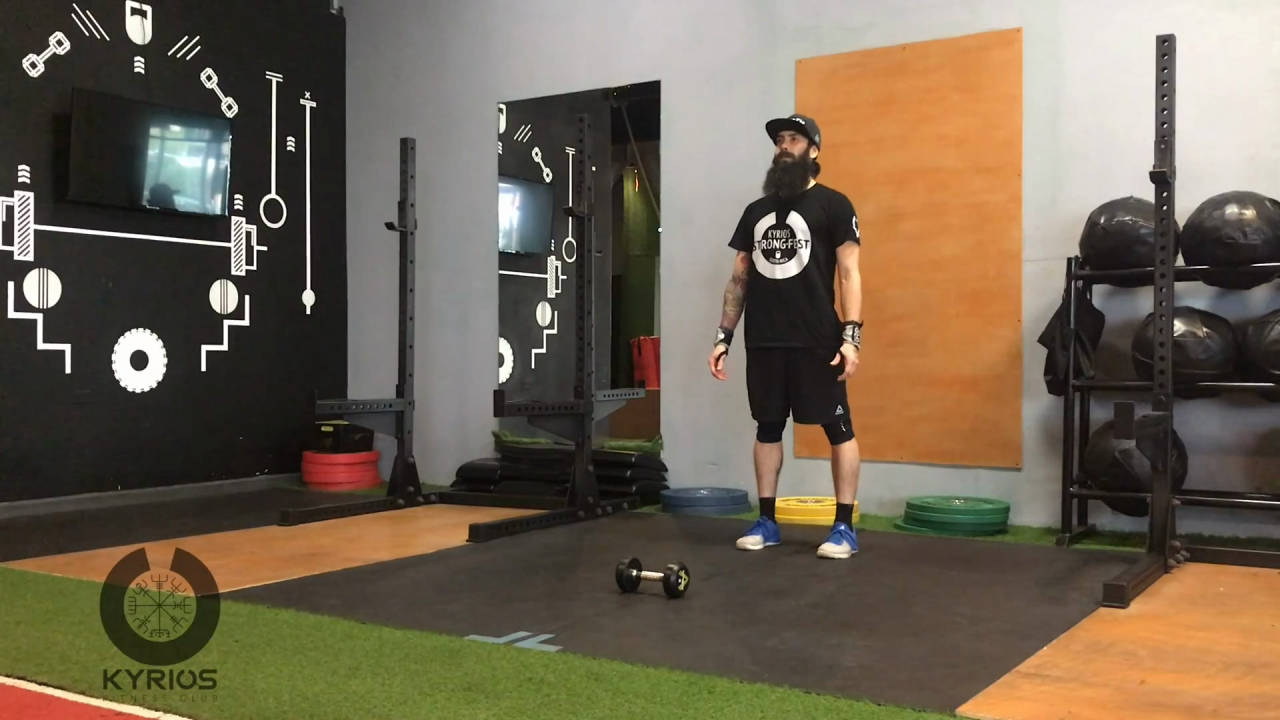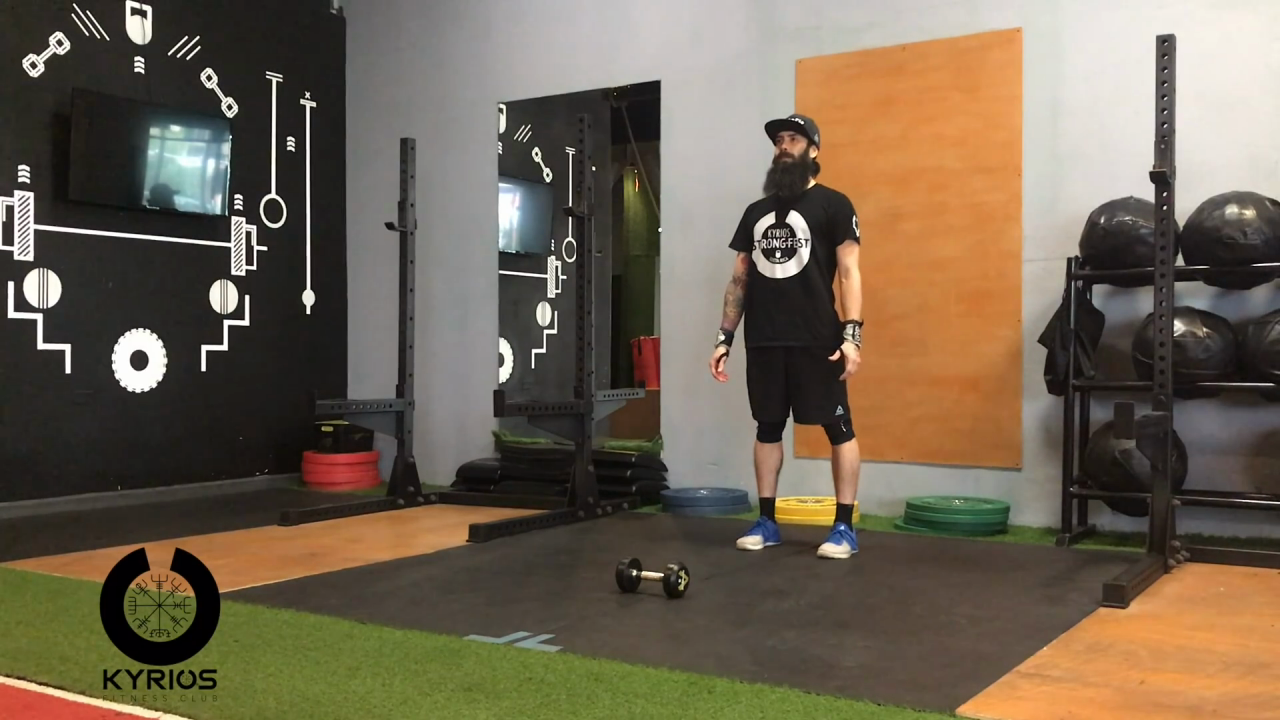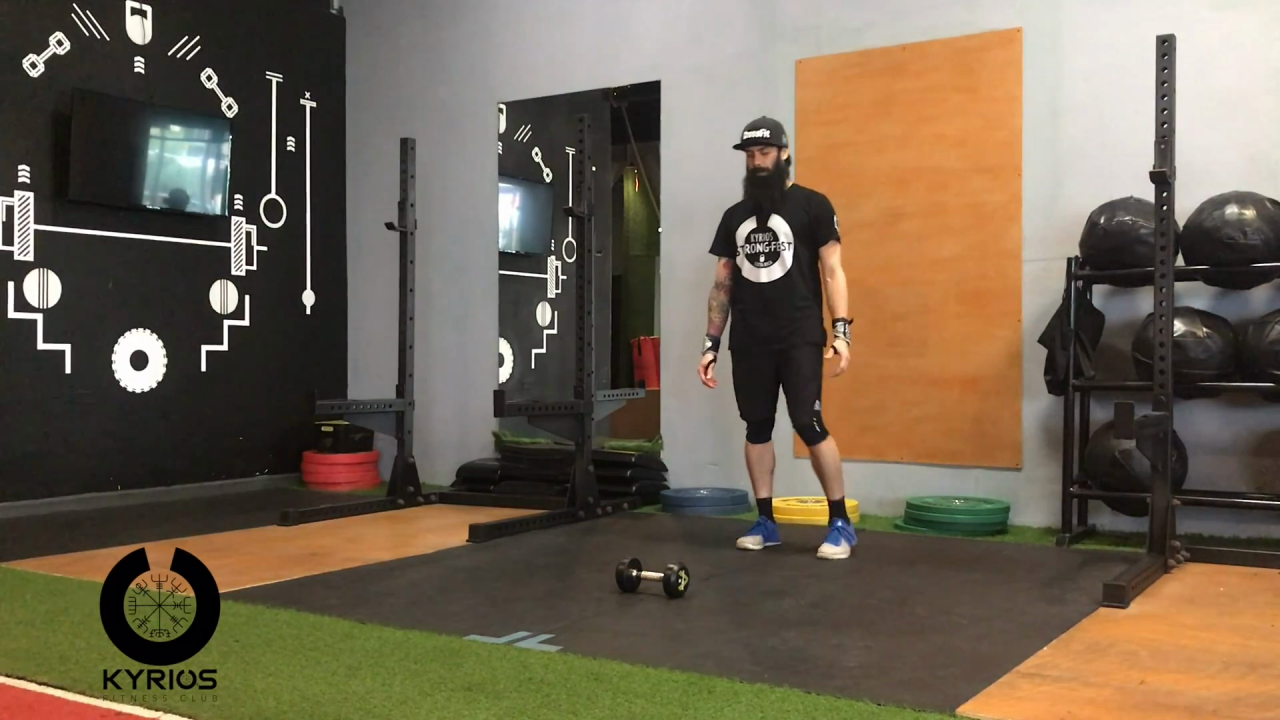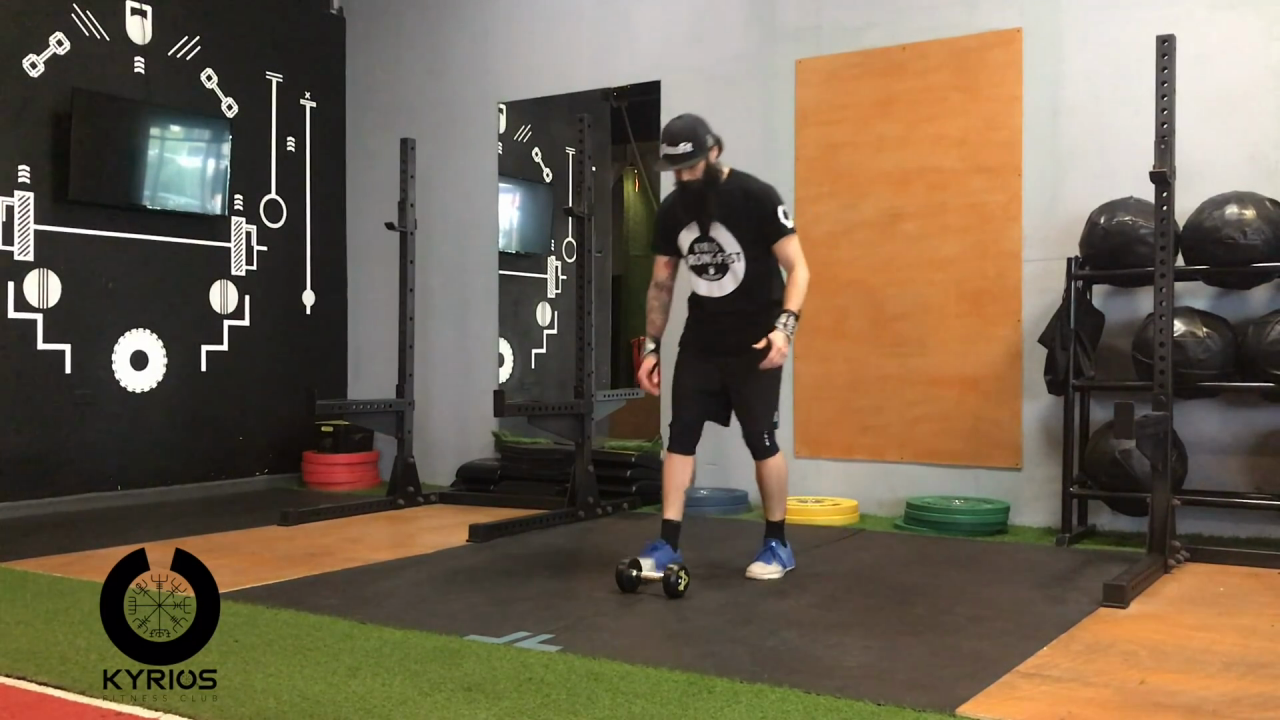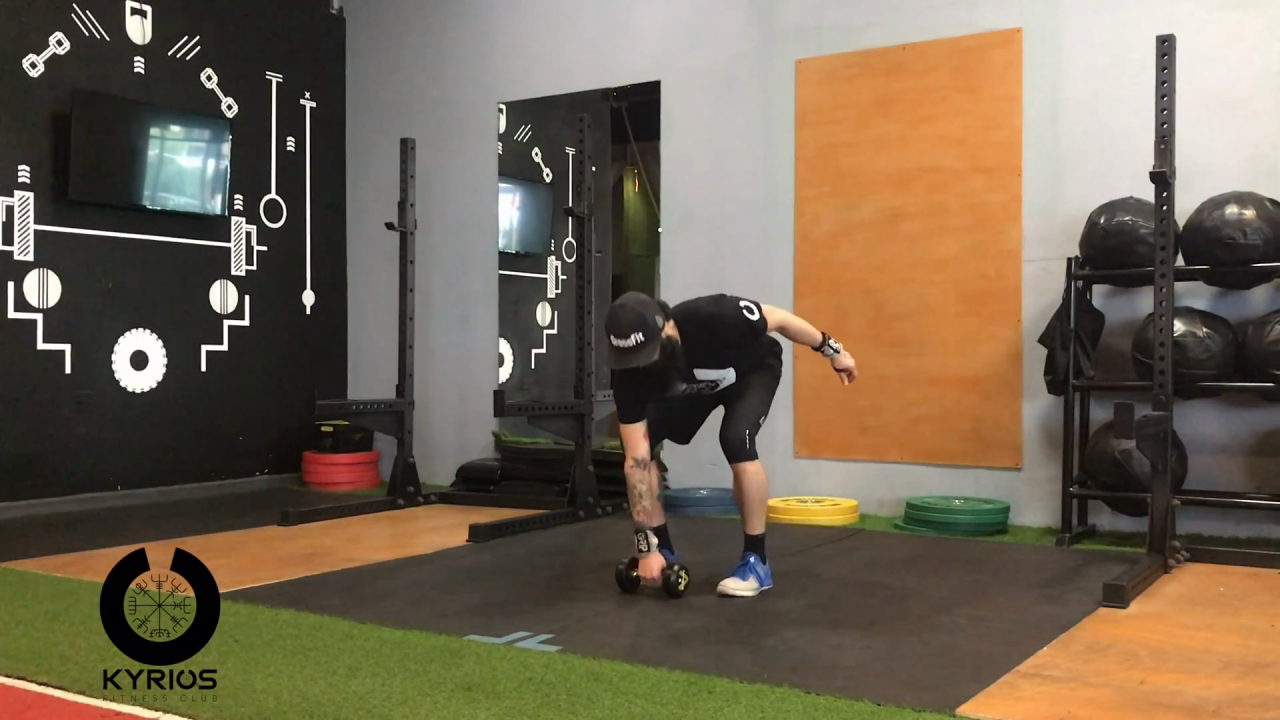
dt=1s
person 1, frame 1
left shoulder: (833, 205)
right shoulder: (757, 211)
left elbow: (849, 273)
right elbow: (739, 277)
left wrist: (851, 336)
right wrist: (723, 335)
left hip: (816, 340)
right hip: (763, 339)
left knee: (838, 427)
right knee: (768, 426)
left ankle: (844, 526)
right ankle: (766, 521)
person 1, frame 2
left shoulder: (832, 205)
right shoulder: (756, 212)
left elbow: (849, 273)
right elbow: (739, 279)
left wrist: (851, 334)
right wrist: (724, 338)
left hip: (816, 340)
right hip: (763, 340)
left knee: (837, 427)
right knee: (768, 426)
left ankle: (844, 526)
right ankle: (767, 521)
person 1, frame 3
left shoulder: (811, 205)
right shoulder: (735, 216)
left elbow: (832, 272)
right elbow: (722, 283)
left wrist: (840, 330)
right wrist: (711, 344)
left hip: (798, 334)
right hip: (749, 338)
left knee: (808, 424)
right knee: (757, 427)
left ankle: (839, 522)
right ankle: (766, 521)
person 1, frame 4
left shoulder: (755, 197)
right shoulder: (671, 209)
left elbow: (797, 268)
right elbow: (661, 283)
left wrist: (784, 326)
right wrist: (650, 347)
left hip: (754, 337)
right hip: (701, 337)
left knee: (759, 437)
right knee: (681, 434)
left ankle: (776, 543)
right ankle: (668, 545)
person 1, frame 5
left shoulder: (714, 317)
right shoulder: (631, 374)
left elbow: (781, 320)
right elbow: (636, 461)
left wrist: (833, 350)
right wrist: (646, 548)
left hip: (753, 371)
left knee: (736, 438)
right knee: (639, 447)
left ankle: (755, 560)
right ankle: (663, 551)
